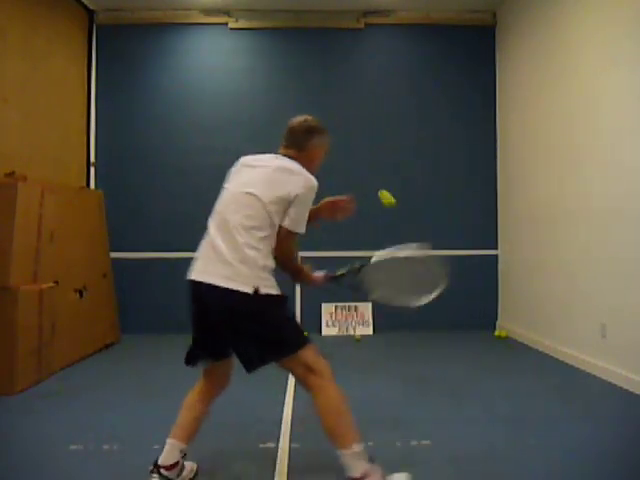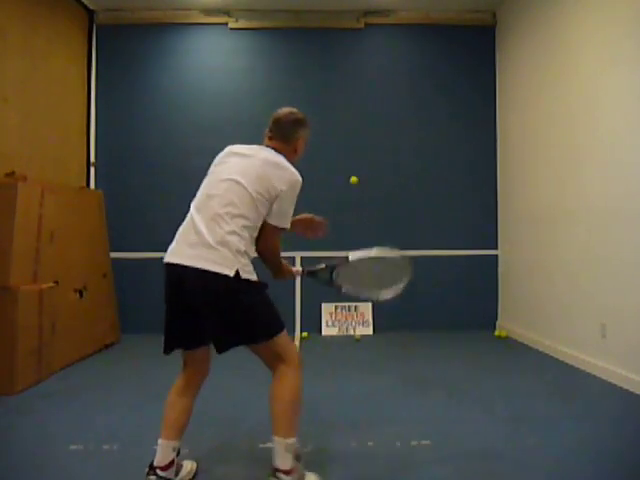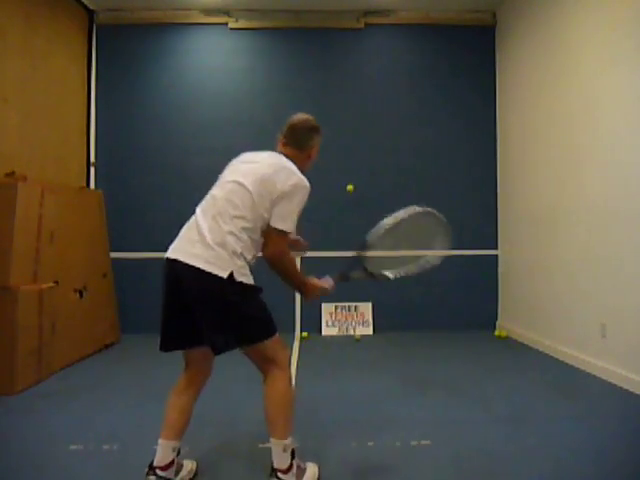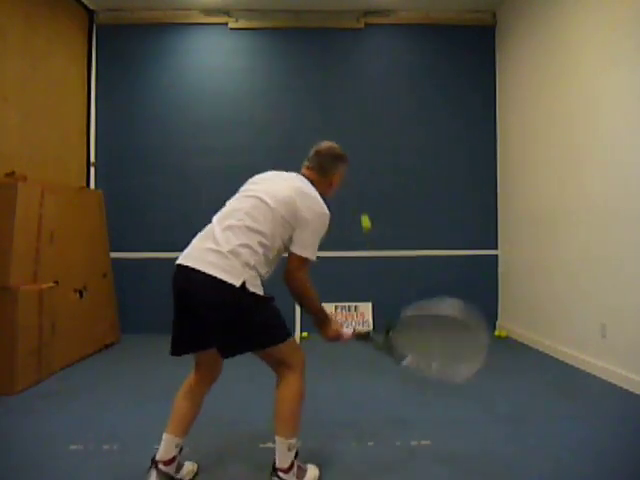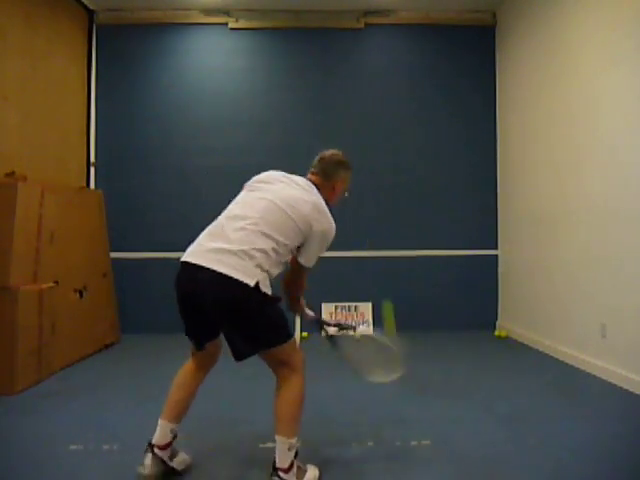
dt=0.2s
person 1, frame 1
left shoulder: (244, 164)
right shoulder: (304, 181)
right elbow: (281, 250)
left wrist: (313, 212)
right wrist: (305, 276)
left hip: (203, 281)
right hip: (245, 291)
left knee: (212, 380)
right knee: (317, 374)
person 1, frame 2
left shoulder: (230, 152)
right shoulder: (288, 176)
right elbow: (267, 245)
left wrist: (289, 223)
right wrist: (282, 270)
left hip: (179, 264)
right hip: (223, 274)
left knee: (193, 371)
right knee: (286, 361)
person 1, frame 3
left shoulder: (245, 159)
right shoulder: (296, 182)
right elbow: (274, 253)
left wrist: (273, 237)
right wrist: (307, 285)
left hip: (178, 261)
right hip: (219, 275)
left knee: (196, 371)
right knee: (276, 362)
person 1, frame 4
left shoulder: (265, 177)
right shoulder: (317, 209)
right elbow: (295, 277)
right wrist: (326, 323)
left hip: (188, 268)
right hip: (227, 283)
left knee: (205, 371)
right knee: (291, 365)
person 1, frame 5
left shoulder: (268, 177)
right shoulder: (324, 221)
right elbow: (295, 280)
right wrist: (296, 307)
left hip: (193, 266)
right hip: (238, 283)
left knee: (201, 359)
right knee: (291, 367)
left ankle: (159, 450)
